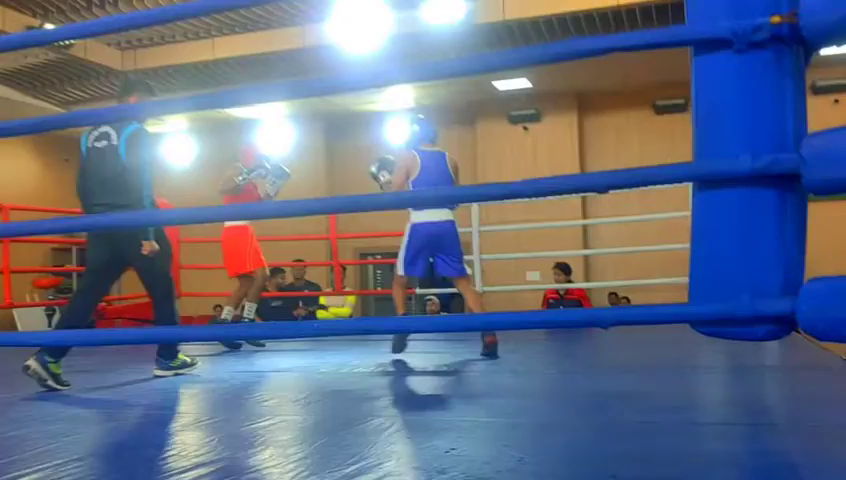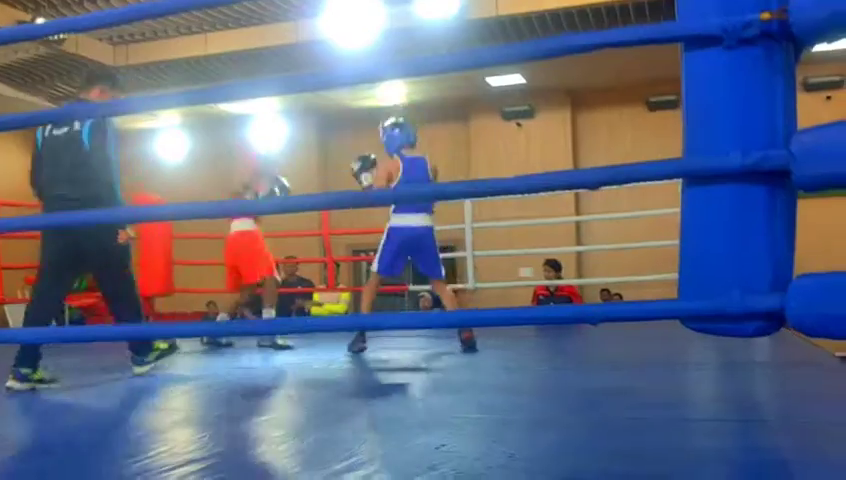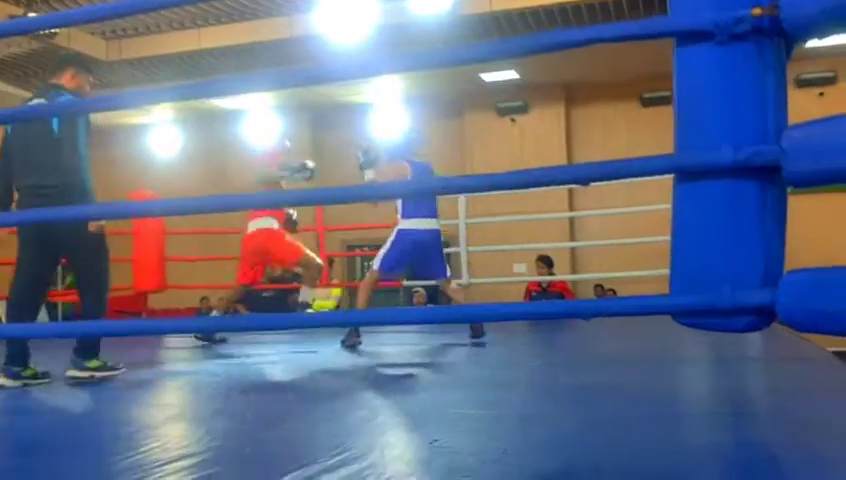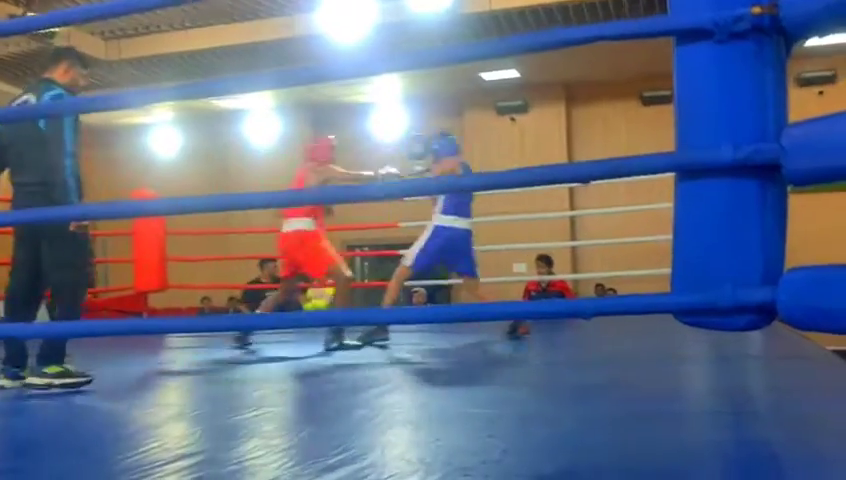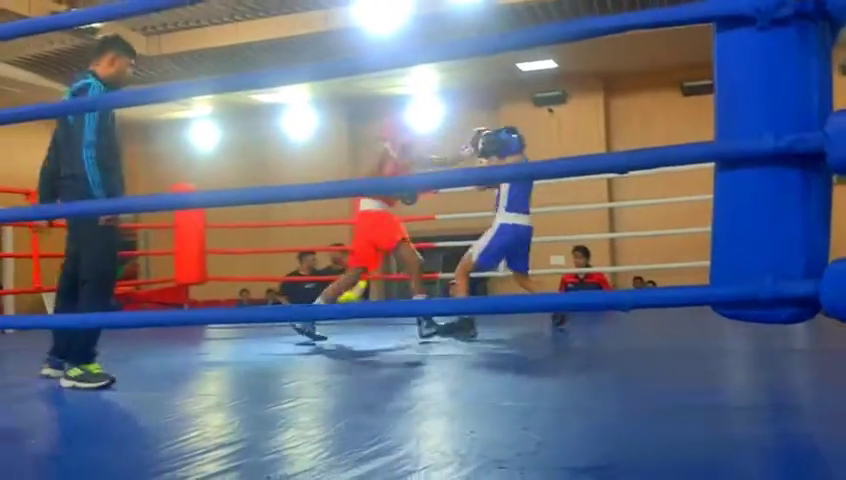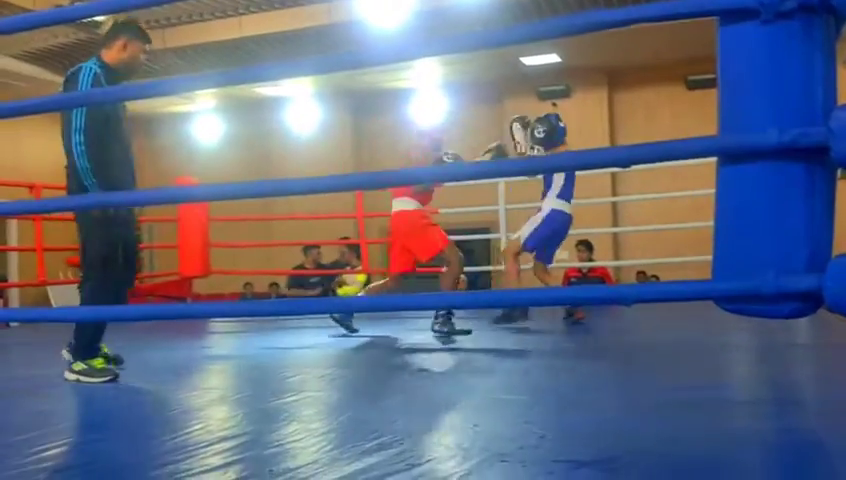
dt=0.2s
person 1, frame 1
left shoulder: (91, 135)
right shoulder: (135, 132)
left elbow: (82, 187)
right elbow: (141, 187)
right wrist: (149, 234)
left hip: (102, 228)
right hip: (133, 227)
left knee: (88, 294)
right knee: (161, 291)
left ankle: (46, 357)
right ankle: (168, 357)
person 1, frame 2
left shoulder: (48, 125)
right shoulder: (98, 121)
left elbow: (36, 179)
right elbow: (108, 175)
right wrist: (120, 223)
left knee: (46, 291)
right knee: (120, 289)
left ankle: (24, 368)
right ankle: (142, 352)
person 1, frame 3
right shoulder: (69, 105)
right elbow: (78, 162)
left hip: (30, 210)
right hip: (65, 209)
right knee: (93, 279)
right ankle: (85, 357)
person 1, frame 4
right shoulder: (58, 99)
right elbow: (64, 158)
right wrist: (74, 209)
right hip: (55, 209)
right knee: (69, 283)
right ankle: (51, 363)
person 1, frame 5
left shoulder: (79, 92)
right shoulder: (92, 90)
left elbow: (54, 154)
right elbow: (87, 150)
left wrist: (46, 202)
right wrist: (104, 202)
left hip: (83, 202)
right hip: (93, 204)
left knee: (76, 281)
right knee: (99, 281)
left ankle: (59, 357)
right ankle: (78, 363)
person 1, frame 6
left shoulder: (108, 82)
right shoulder: (88, 75)
right elbow: (75, 136)
right wrist: (93, 190)
left hip: (117, 194)
right hip: (97, 196)
left knee: (123, 270)
right knee: (103, 273)
left ankle: (84, 343)
right ankle: (83, 357)
person 2, frame 1
left shoulder: (407, 159)
right shoulder: (450, 160)
left elbow: (394, 194)
left wrist: (383, 178)
left hip: (421, 226)
right hip: (446, 225)
left knee: (399, 283)
right knee: (464, 284)
left ankle: (402, 332)
right ankle: (488, 337)
person 2, frame 2
left shoulder: (390, 163)
right shoulder: (429, 165)
left wrist: (365, 179)
left hip: (399, 229)
right hip: (425, 229)
left knee: (371, 284)
right knee: (440, 285)
left ankle: (361, 335)
right ankle: (465, 332)
person 2, frame 3
left shoulder: (396, 167)
right shoulder: (427, 168)
left wrist: (369, 171)
left hip: (408, 233)
right hip: (432, 232)
left knee: (369, 282)
right knee: (446, 284)
left ankle: (355, 331)
right ankle: (474, 321)
person 2, frame 4
left shoulder: (449, 164)
right shoulder: (465, 168)
left hip: (442, 230)
right hip: (463, 232)
left knee: (399, 277)
right knee: (473, 288)
left ankle: (381, 327)
person 2, frame 5
left shoulder: (513, 161)
right shoulder: (519, 163)
left elbow: (481, 184)
left wrist: (482, 155)
left hip: (506, 227)
right hip: (523, 229)
left knee: (462, 270)
right knee: (523, 279)
left ankle: (466, 322)
person 2, frame 6
left shoulder: (563, 151)
left wrist: (524, 139)
right wrist: (522, 140)
left hip: (553, 214)
right hip: (559, 217)
left knee: (509, 253)
right knee: (539, 269)
left ankle: (517, 307)
person 3, frame 1
left shoulder: (253, 182)
right shoulder: (238, 170)
left elbow: (265, 200)
right elbow: (223, 189)
left wrist: (275, 181)
right wrist: (247, 176)
left hip: (239, 231)
right hip: (237, 230)
left knee: (247, 281)
right knee: (259, 275)
left ankle: (224, 324)
right ankle: (247, 323)
person 3, frame 2
left shoulder: (258, 183)
right shoulder: (249, 180)
right elbow: (233, 199)
left hip: (236, 239)
right hip: (245, 234)
left knee: (246, 292)
right knee: (271, 282)
right ankle: (268, 336)
person 3, frame 3
left shoulder: (275, 180)
right shoulder: (272, 175)
left wrist: (288, 216)
left hip: (253, 237)
right hip: (268, 233)
left knee: (244, 287)
right knee: (315, 265)
right ankle: (305, 310)
person 3, frame 4
left shoulder: (303, 172)
right shoulder: (320, 170)
right elbow: (359, 177)
right wrist: (383, 172)
left hip: (289, 235)
right hip: (303, 234)
left knee: (287, 289)
right knee: (344, 279)
right ankle: (334, 335)
person 3, frame 5
left shoulder: (404, 158)
right shoulder: (384, 153)
left hip: (380, 216)
right hip: (372, 215)
left knee: (354, 275)
right knee: (413, 261)
left ankle: (306, 319)
right ankle: (424, 320)
person 3, frame 6
left shoulder: (432, 155)
right shoulder: (424, 153)
right elbow: (415, 188)
left hip: (407, 216)
right hip: (409, 215)
left knee: (396, 279)
right knee: (455, 259)
right ankle: (442, 317)
